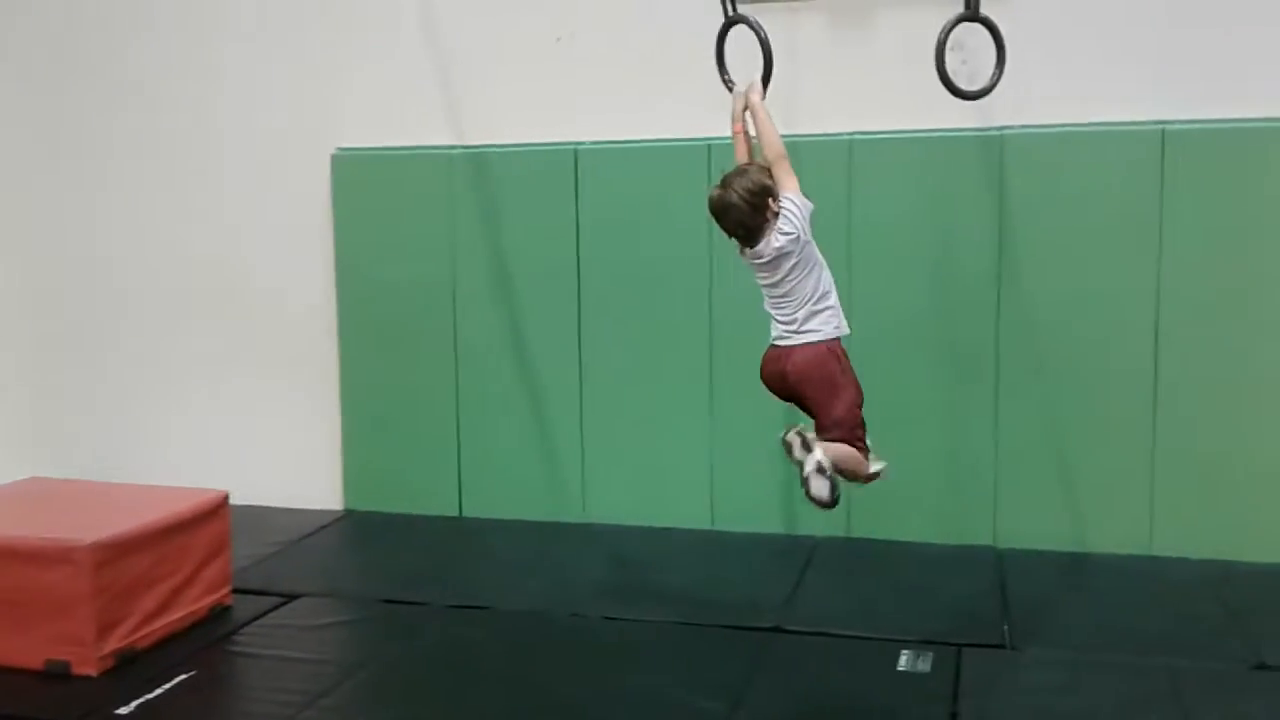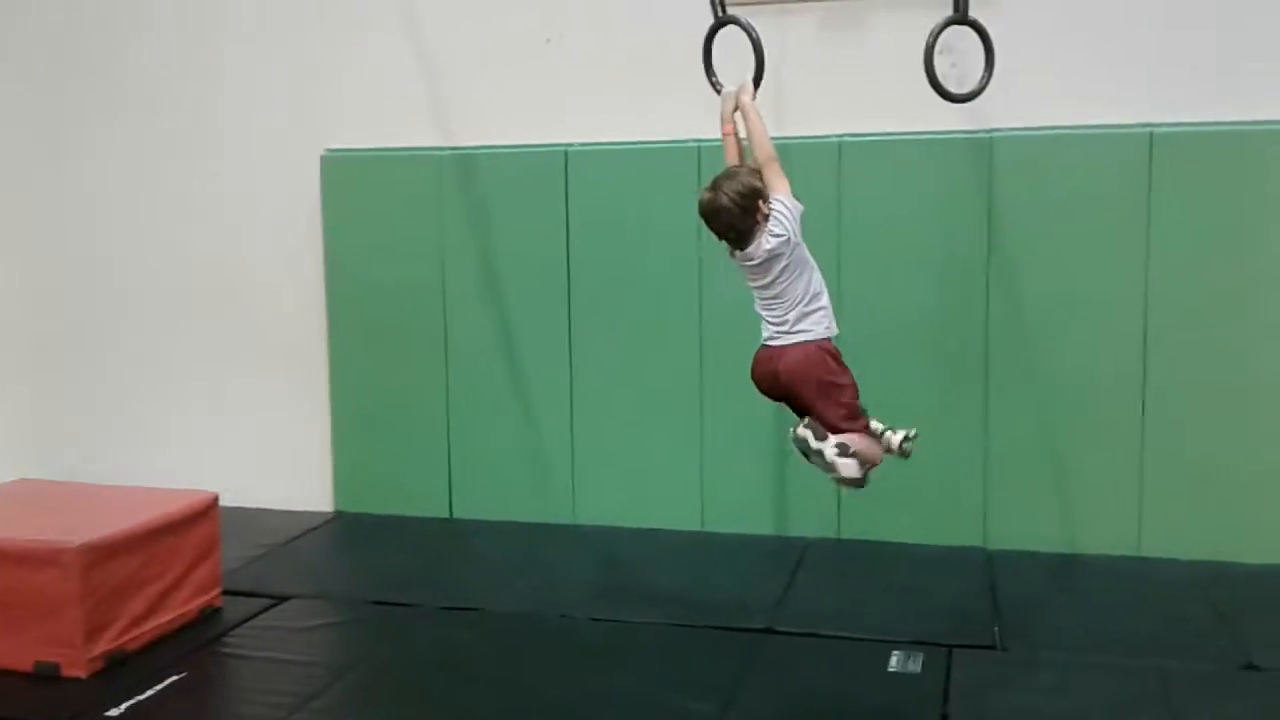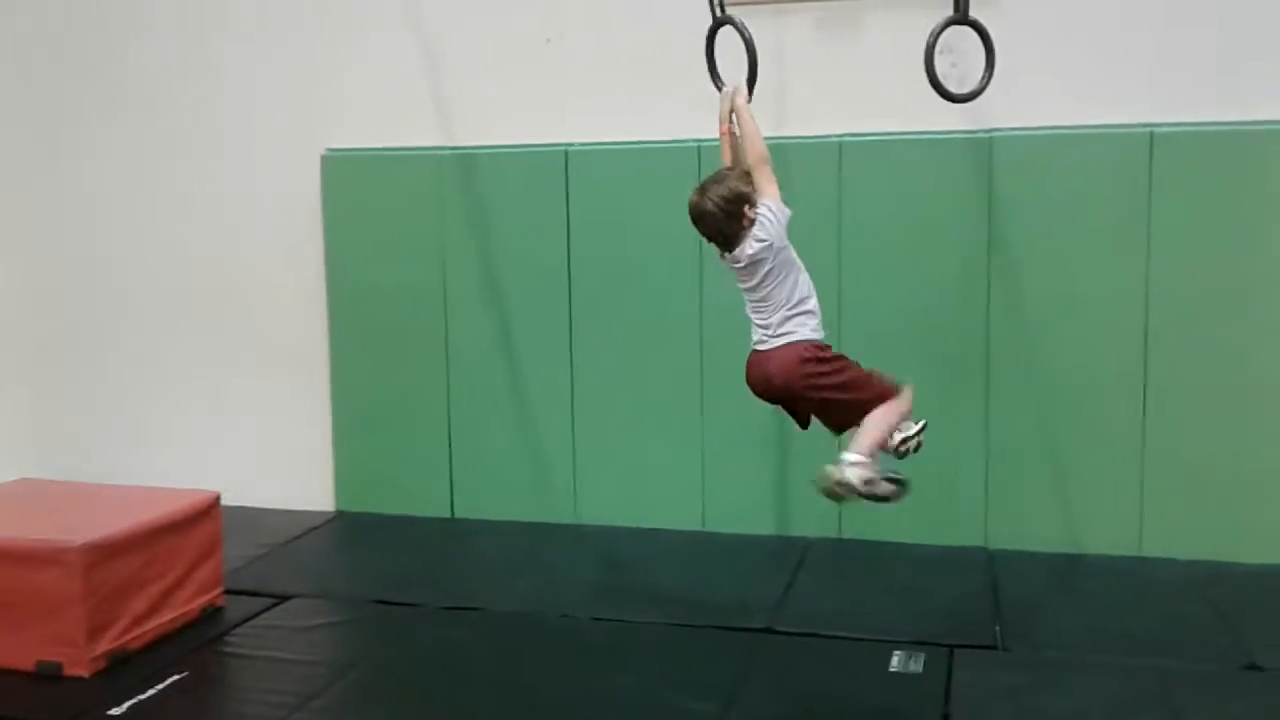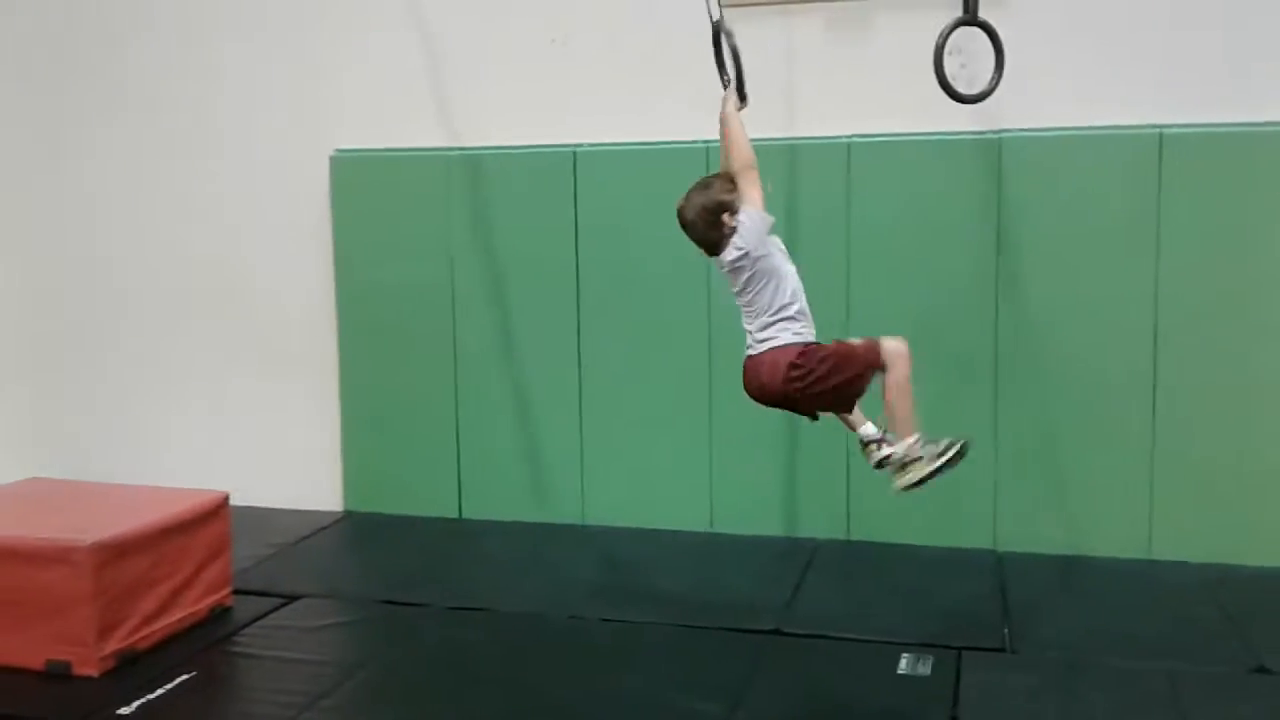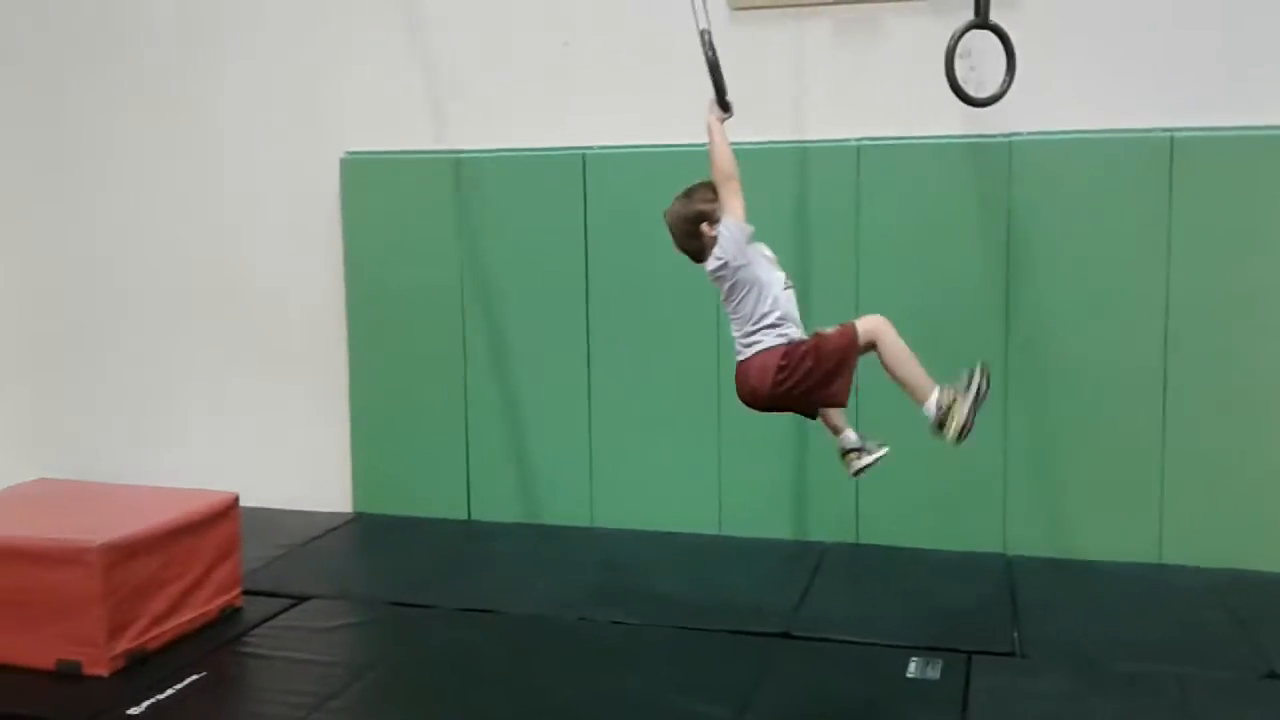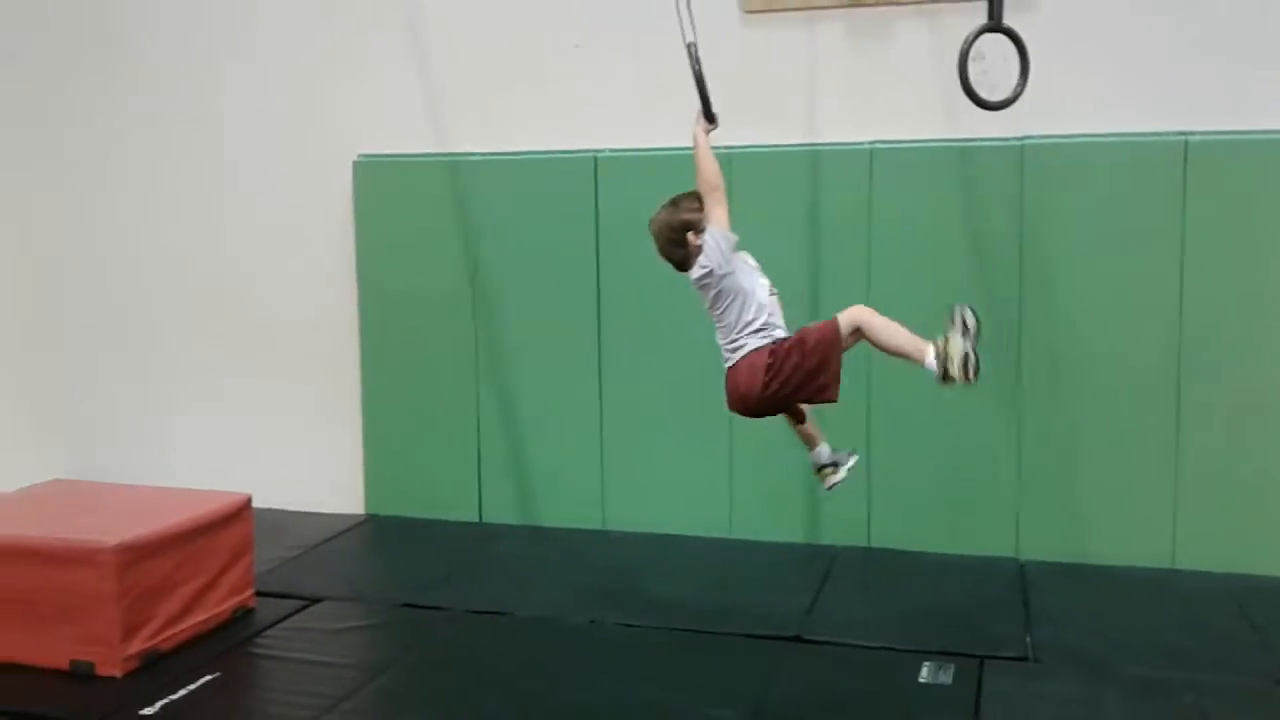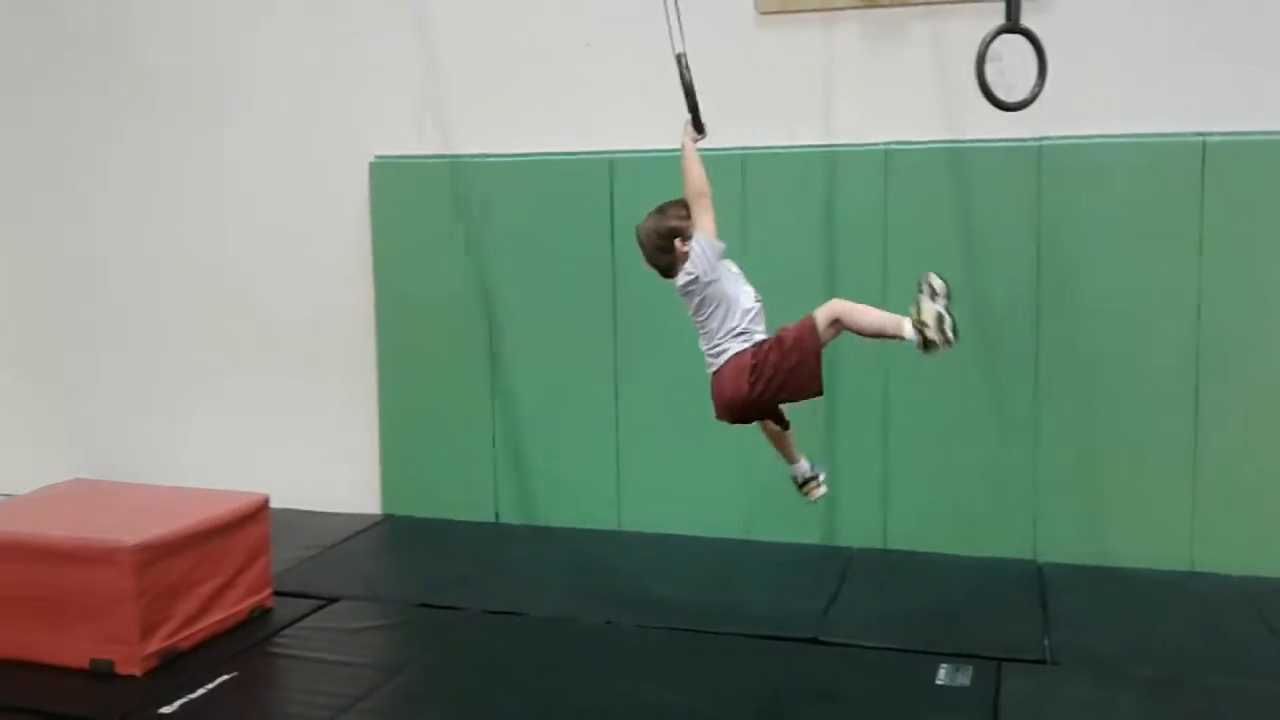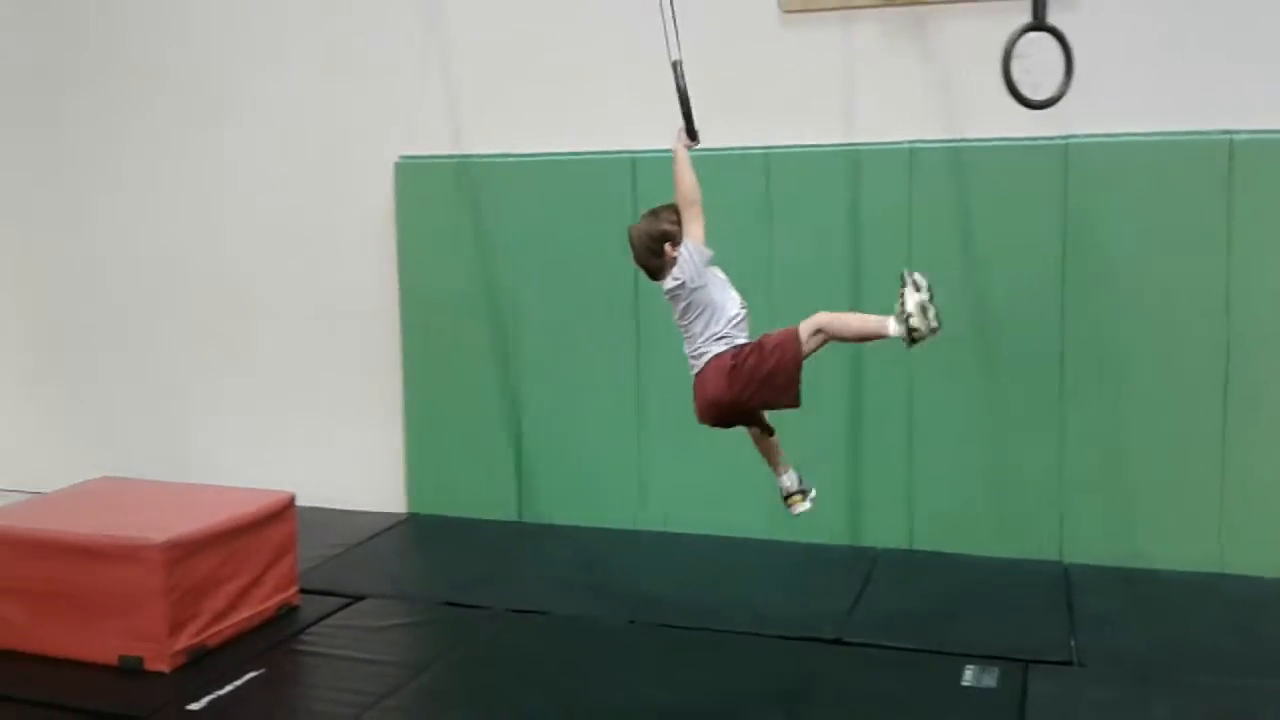
dt=0.1s
person 1, frame 1
left shoulder: (748, 246)
right shoulder: (791, 232)
left elbow: (750, 173)
right elbow: (779, 162)
left wrist: (738, 115)
right wrist: (757, 105)
left hip: (776, 360)
right hip: (815, 356)
right knee: (856, 466)
left ankle: (818, 448)
right ankle: (816, 448)
person 1, frame 2
left shoulder: (739, 246)
right shoulder: (780, 233)
left elbow: (737, 171)
right elbow: (768, 163)
left wrist: (727, 115)
right wrist: (747, 103)
left hip: (766, 363)
right hip: (805, 356)
right knee: (862, 453)
left ankle: (870, 432)
right ankle: (824, 439)
person 1, frame 3
left shoulder: (730, 250)
right shoulder: (768, 237)
left elbow: (733, 174)
right elbow: (760, 166)
left wrist: (726, 119)
right wrist: (741, 106)
left hip: (760, 367)
right hip: (794, 359)
right knee: (899, 398)
left ankle: (882, 436)
right ankle: (856, 464)
person 1, frame 4
left shoulder: (730, 252)
right shoulder: (750, 243)
left elbow: (734, 179)
right elbow: (748, 172)
left wrist: (728, 119)
right wrist: (730, 113)
left hip: (758, 371)
right hip: (783, 365)
left knee: (820, 367)
right knee: (894, 350)
left ankle: (873, 438)
right ankle: (909, 455)
person 1, frame 5
left shoulder: (719, 257)
right shoulder: (729, 252)
left elbow: (723, 187)
right elbow: (730, 181)
left wrist: (716, 128)
right wrist: (714, 127)
left hip: (753, 378)
right hip: (775, 369)
left knee: (820, 356)
right knee: (876, 326)
left ankle: (852, 447)
right ankle: (941, 407)
person 1, frame 6
left shoulder: (711, 267)
right shoulder: (714, 261)
left elbow: (709, 197)
right elbow: (714, 192)
left wrist: (703, 137)
right wrist: (700, 137)
left hip: (743, 384)
right hip: (763, 369)
left knee: (790, 395)
right knee: (858, 316)
left ankle: (826, 462)
right ankle: (938, 358)
person 1, frame 7
left shoulder: (698, 273)
right shoulder: (700, 268)
left elbow: (695, 205)
right elbow: (701, 200)
left wrist: (689, 145)
right wrist: (688, 146)
left hip: (728, 387)
right hip: (747, 372)
left knee: (769, 403)
right knee: (835, 310)
left ankle: (806, 477)
right ankle: (917, 328)
person 1, frame 8
left shoulder: (686, 279)
right shoulder: (686, 274)
left elbow: (687, 211)
right elbow: (691, 207)
left wrist: (683, 152)
right wrist: (681, 151)
left hip: (712, 390)
right hip: (728, 372)
left knee: (756, 414)
right knee: (820, 323)
left ankle: (792, 489)
right ankle: (902, 325)
